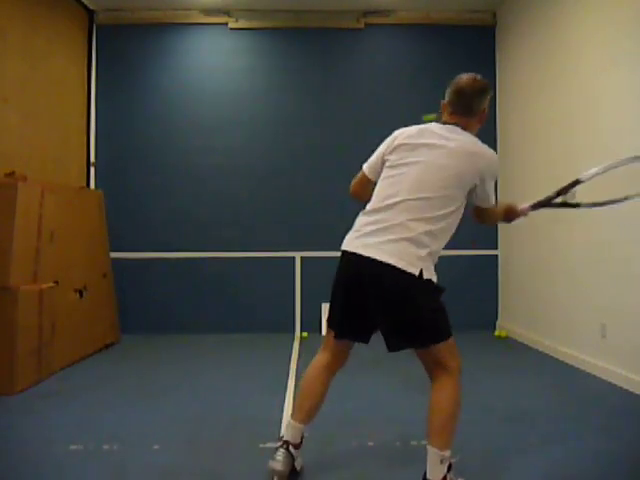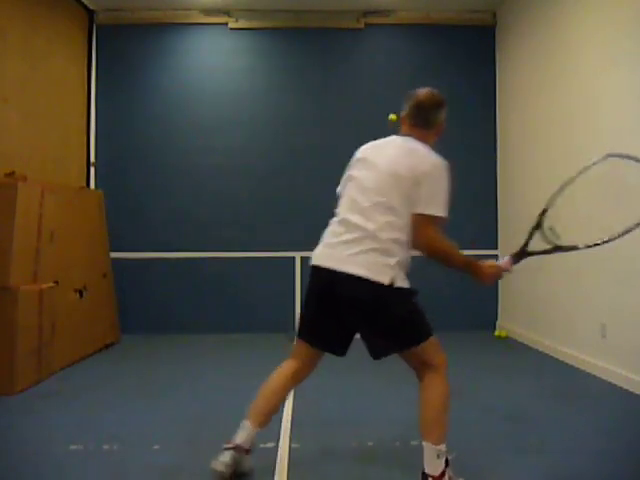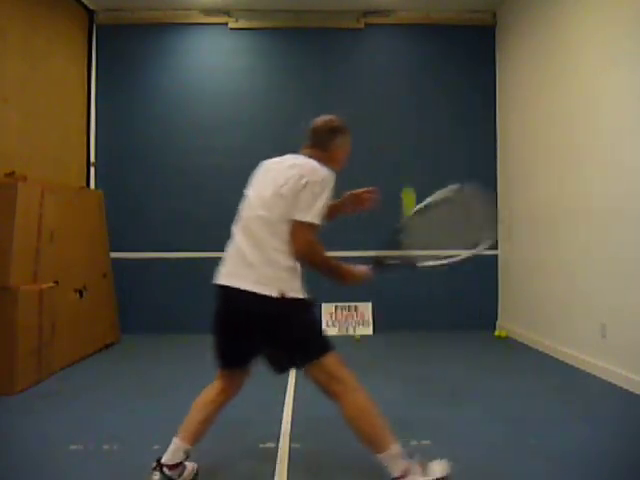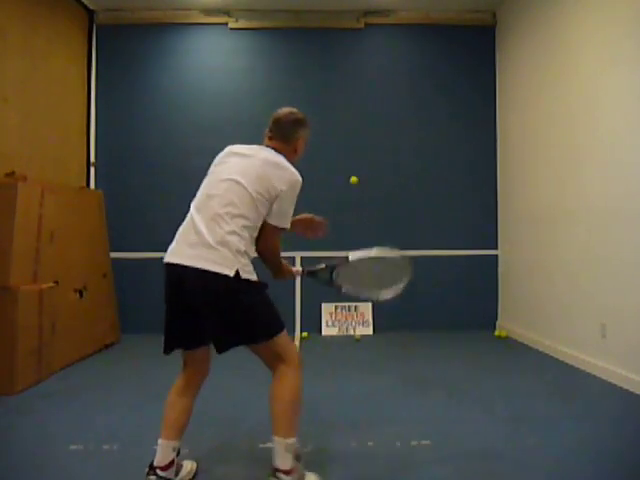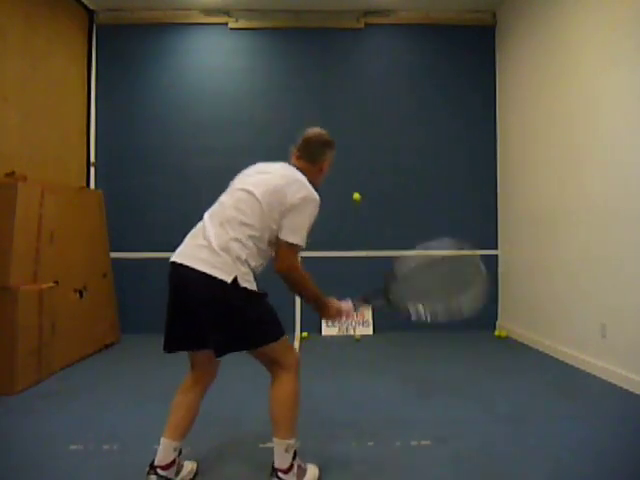
dt=0.3s
person 1, frame 1
left shoulder: (403, 135)
right shoulder: (482, 158)
left elbow: (358, 189)
right elbow: (485, 216)
right wrist: (509, 212)
left hip: (357, 255)
right hip: (405, 272)
left knee: (331, 356)
right knee: (446, 369)
person 1, frame 2
left shoulder: (366, 150)
right shoulder: (432, 165)
right elbow: (427, 240)
right wrist: (477, 268)
left hip: (327, 268)
right hip: (376, 281)
left knee: (298, 365)
right knee: (432, 369)
person 1, frame 3
left shoulder: (268, 166)
right shoulder: (318, 175)
right elbow: (302, 245)
left wrist: (340, 206)
right wrist: (343, 272)
left hip: (229, 287)
right hip: (272, 295)
left knee: (227, 382)
right knee: (340, 383)
person 1, frame 4
left shoulder: (230, 152)
right shoulder: (288, 176)
right elbow: (267, 245)
left wrist: (289, 223)
right wrist: (282, 270)
left hip: (179, 264)
right hip: (223, 274)
left knee: (193, 371)
right knee: (286, 361)
person 1, frame 5
left shoulder: (257, 170)
right shoulder: (305, 195)
right elbow: (285, 266)
right wrist: (322, 305)
left hip: (184, 266)
right hip: (223, 279)
left knee: (201, 372)
right knee: (285, 364)
